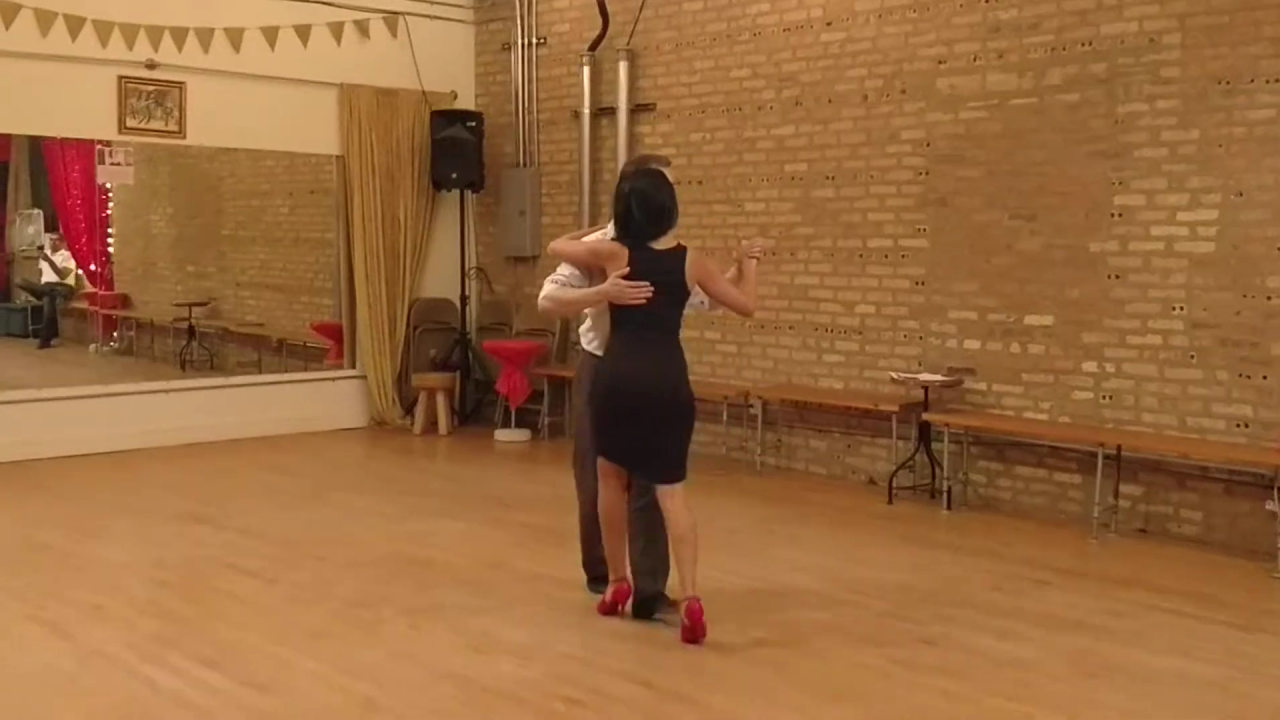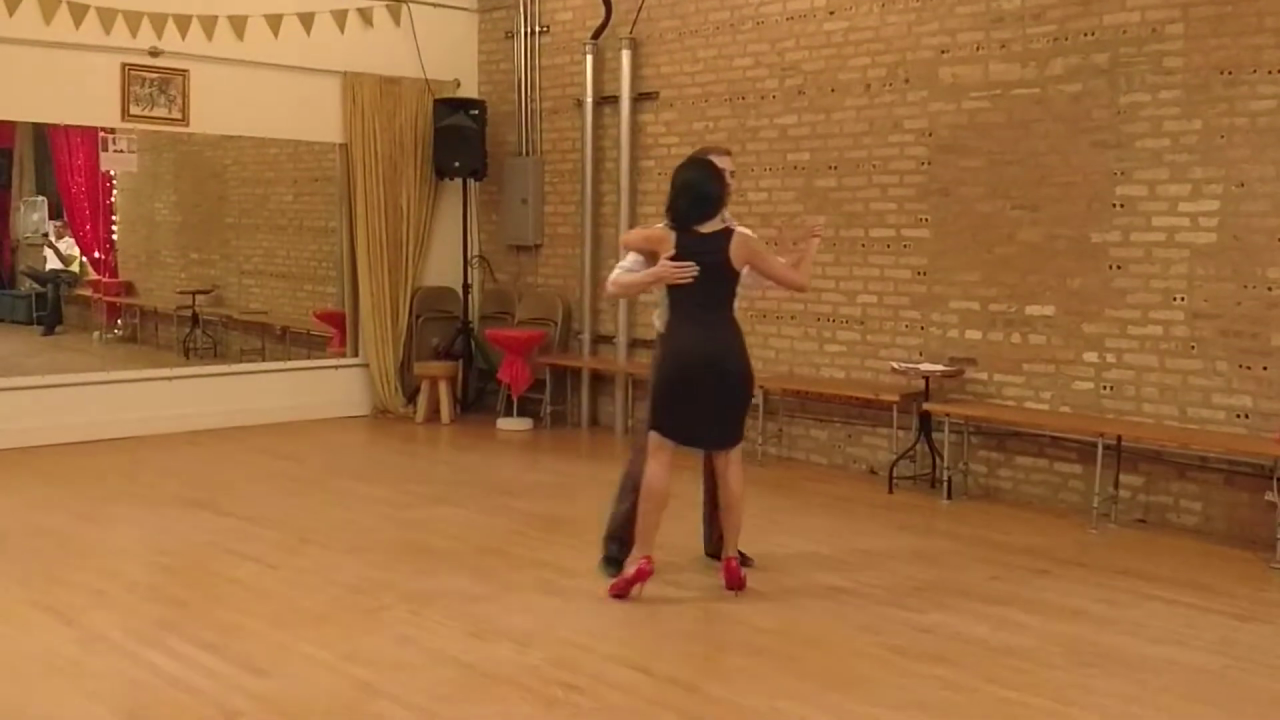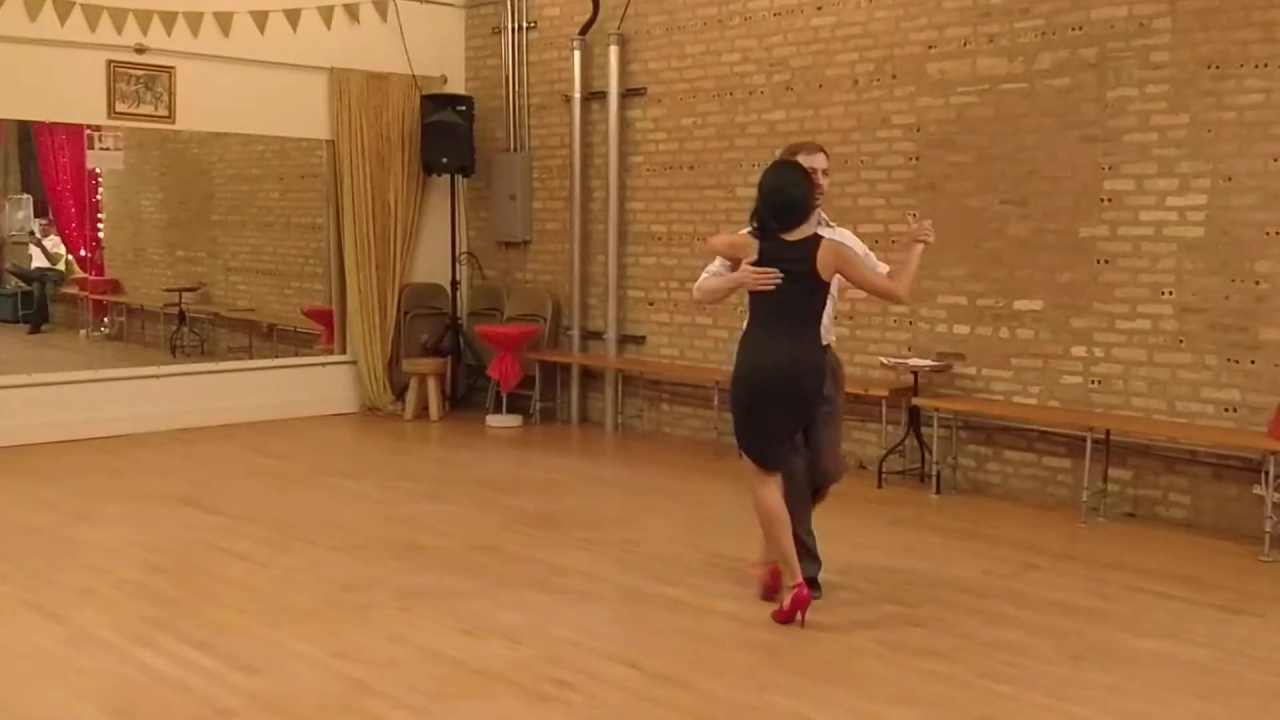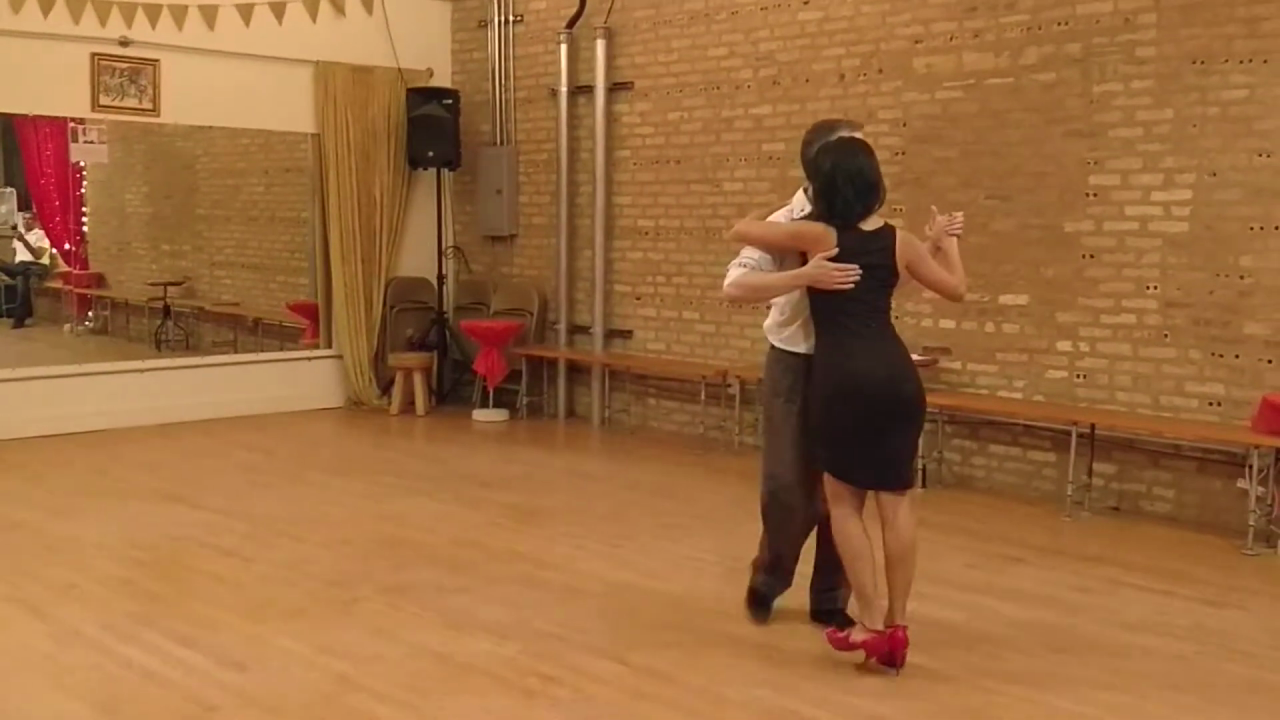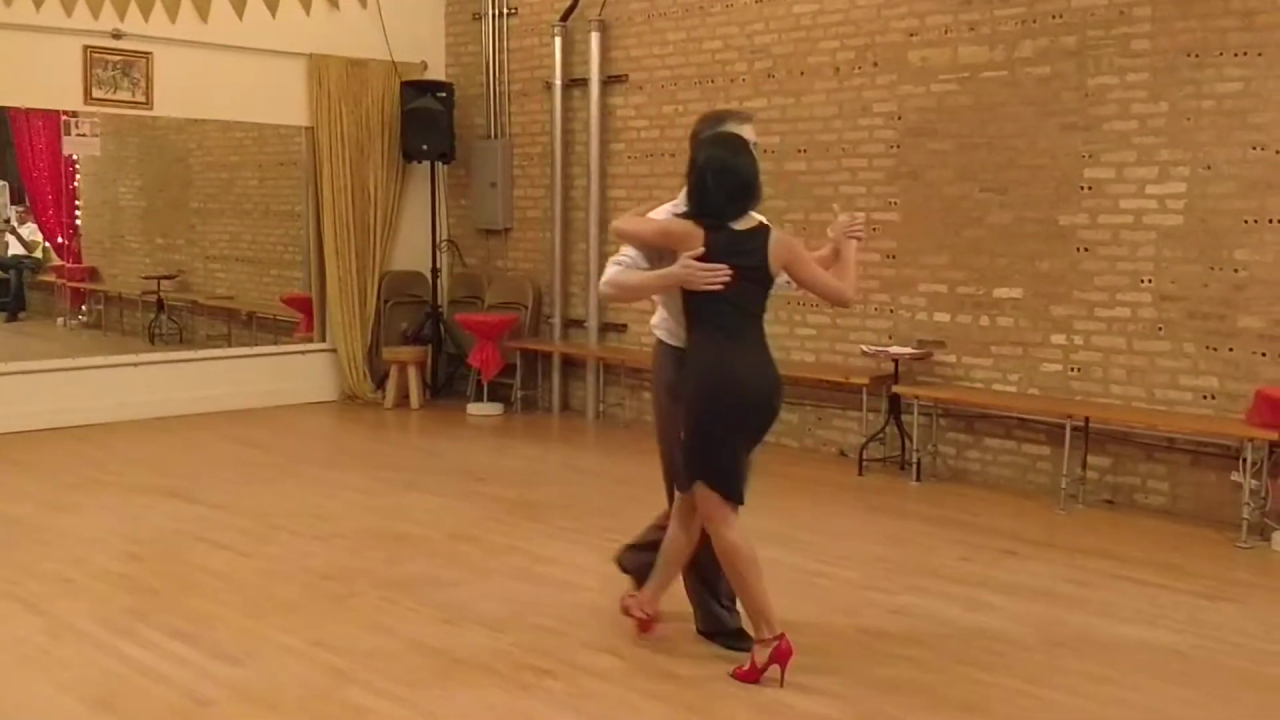
dt=1s
person 1, frame 1
left shoulder: (612, 254)
right shoulder: (690, 260)
left elbow: (557, 246)
right elbow: (746, 305)
left wrist: (594, 233)
right wrist: (749, 262)
left hip: (620, 375)
right hip: (669, 379)
left knee: (612, 480)
right knee: (671, 489)
left ankle: (618, 582)
right ankle: (689, 596)
person 1, frame 2
left shoulder: (665, 239)
right shoulder: (739, 243)
left elbow: (624, 239)
right elbow: (798, 281)
right wrist: (812, 241)
left hip: (681, 352)
right hip: (727, 353)
left knee: (659, 453)
right knee: (728, 458)
left ankle: (640, 558)
right ankle: (731, 561)
person 1, frame 3
left shoulder: (751, 246)
right shoulder: (830, 251)
left elbow: (714, 242)
right elbow: (896, 291)
right wrist: (917, 246)
left hip: (757, 365)
right hip: (805, 368)
left knee: (764, 475)
right knee: (773, 467)
left ankle: (795, 582)
right ankle: (777, 560)
person 1, frame 4
left shoulder: (815, 235)
right shoulder: (898, 242)
left elbow: (740, 230)
right elbow: (956, 288)
left wrist: (767, 217)
right wrist: (948, 240)
left hip: (843, 378)
right hip: (896, 376)
left knee: (843, 499)
right knee: (895, 501)
left ankle: (869, 621)
right ankle: (896, 627)
person 1, frame 5
left shoulder: (687, 234)
right shoulder: (775, 242)
left elbow: (620, 226)
right elbow: (842, 293)
left wrist: (653, 217)
right wrist: (846, 245)
left hip: (716, 383)
right hip: (760, 381)
left knee: (718, 511)
right knee: (694, 494)
left ankle: (771, 638)
right ankle: (647, 600)
person 2, frame 1
right shoulder: (597, 247)
left elbow: (706, 300)
right elbow: (548, 300)
left wrist: (739, 267)
right wrist: (604, 294)
right hip: (601, 371)
left knee: (652, 480)
right knee: (597, 476)
left ankle: (649, 590)
right ankle: (598, 569)
person 2, frame 2
left shoulder: (739, 238)
right elbow: (615, 285)
right wrist: (655, 275)
right knee: (654, 449)
left ankle: (717, 541)
right ankle: (618, 542)
person 2, frame 3
left shoulder: (840, 241)
left elbow: (888, 283)
right elbow: (700, 292)
right wrist: (737, 280)
left hip: (820, 361)
left knee: (828, 465)
right knee: (789, 467)
left ankle: (790, 518)
right ankle: (801, 564)
person 2, frame 4
right shoulder: (786, 227)
right elbow: (735, 288)
left wrist: (931, 241)
right wrist: (809, 277)
right hip: (795, 367)
right knee: (788, 486)
left ankle: (829, 599)
right ankle: (769, 575)
person 2, frame 5
left shoulder: (752, 225)
right shoulder: (669, 222)
left elbow: (794, 272)
right elbow: (611, 285)
left wrist: (834, 246)
right wrist: (673, 276)
right hip: (682, 364)
left ankle: (645, 558)
right ankle: (716, 615)
